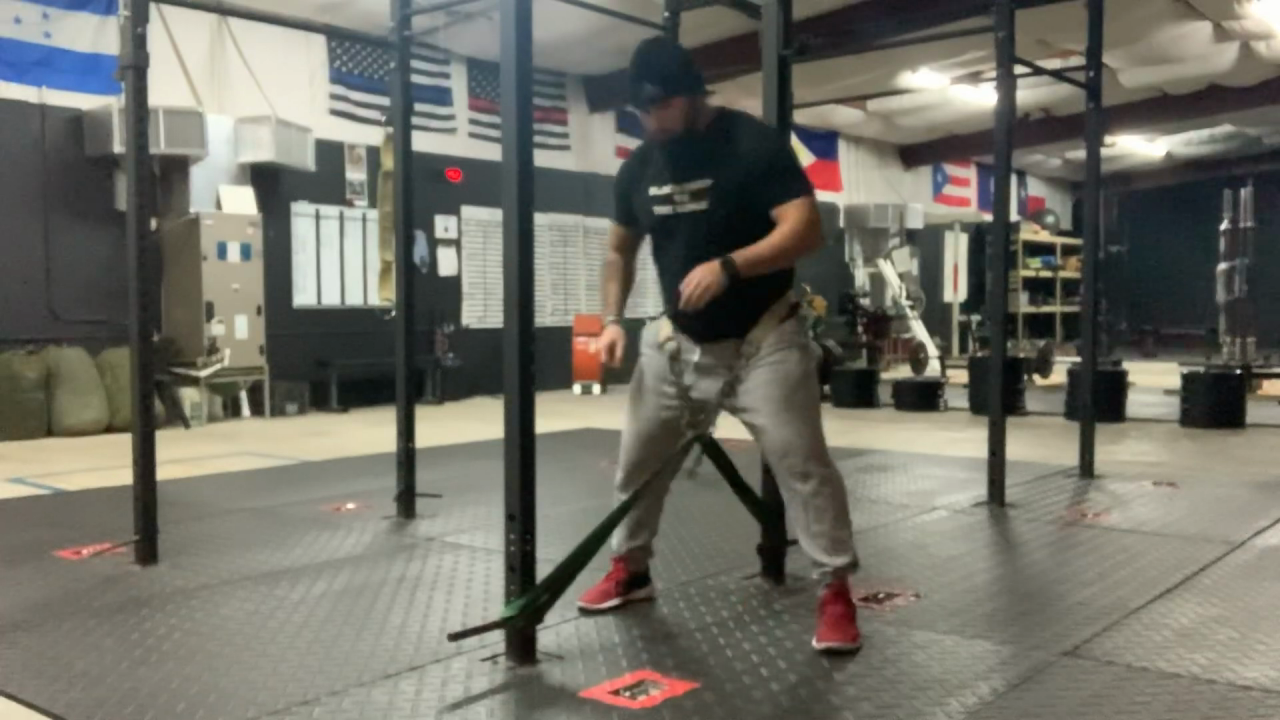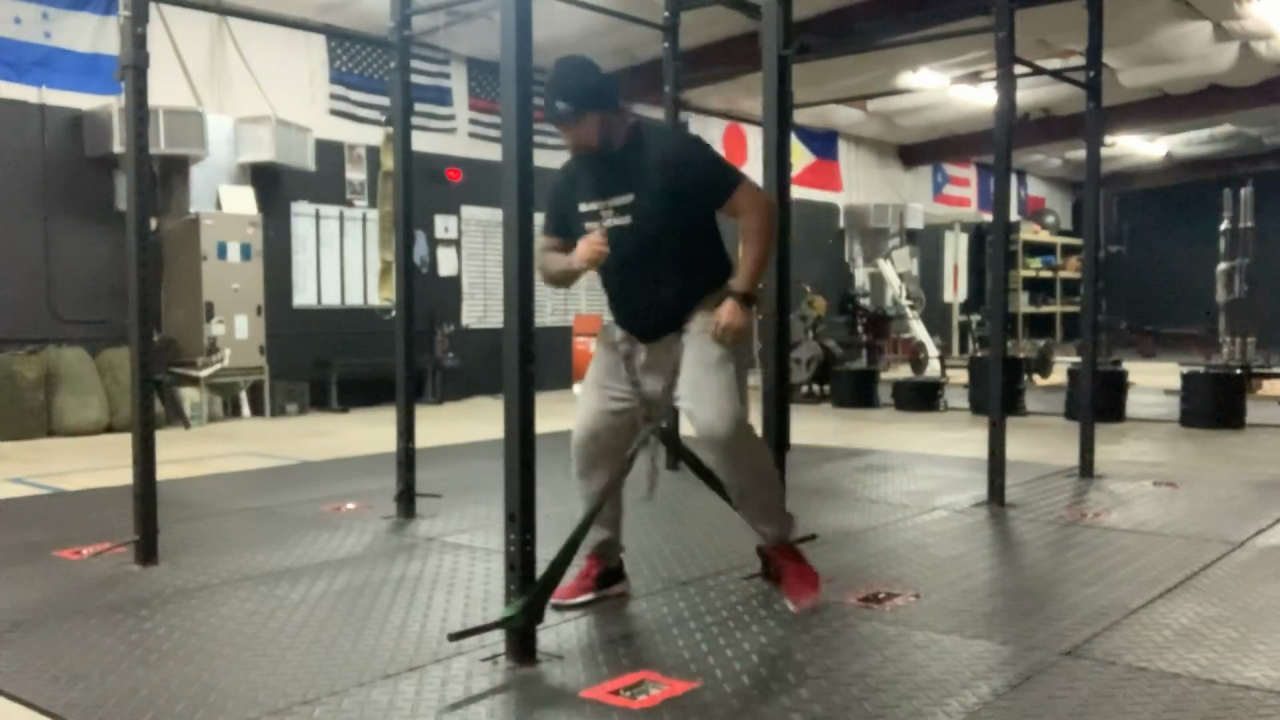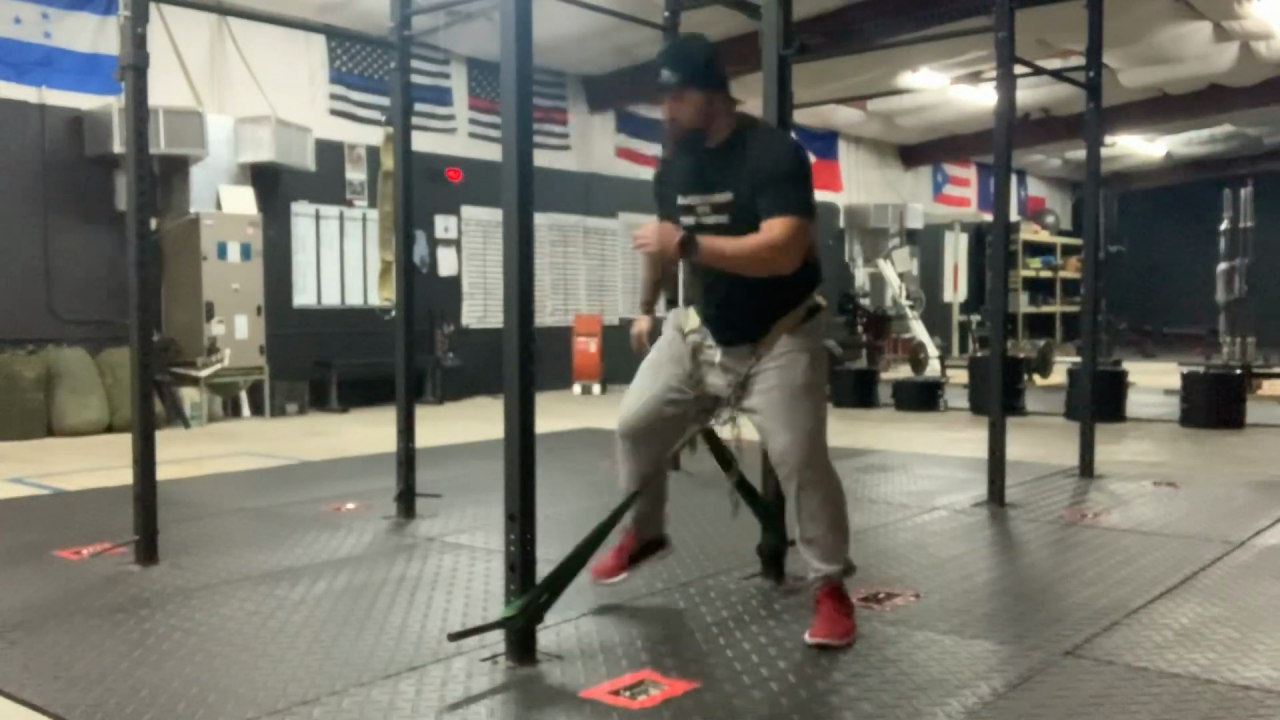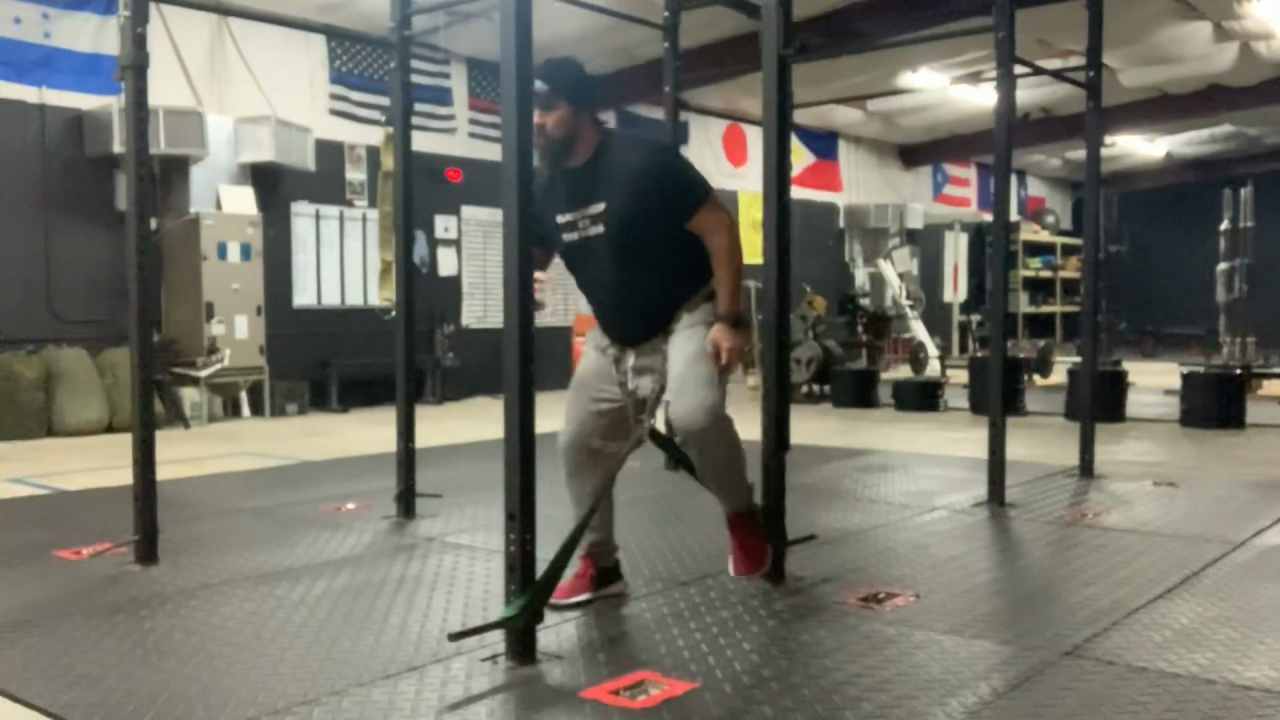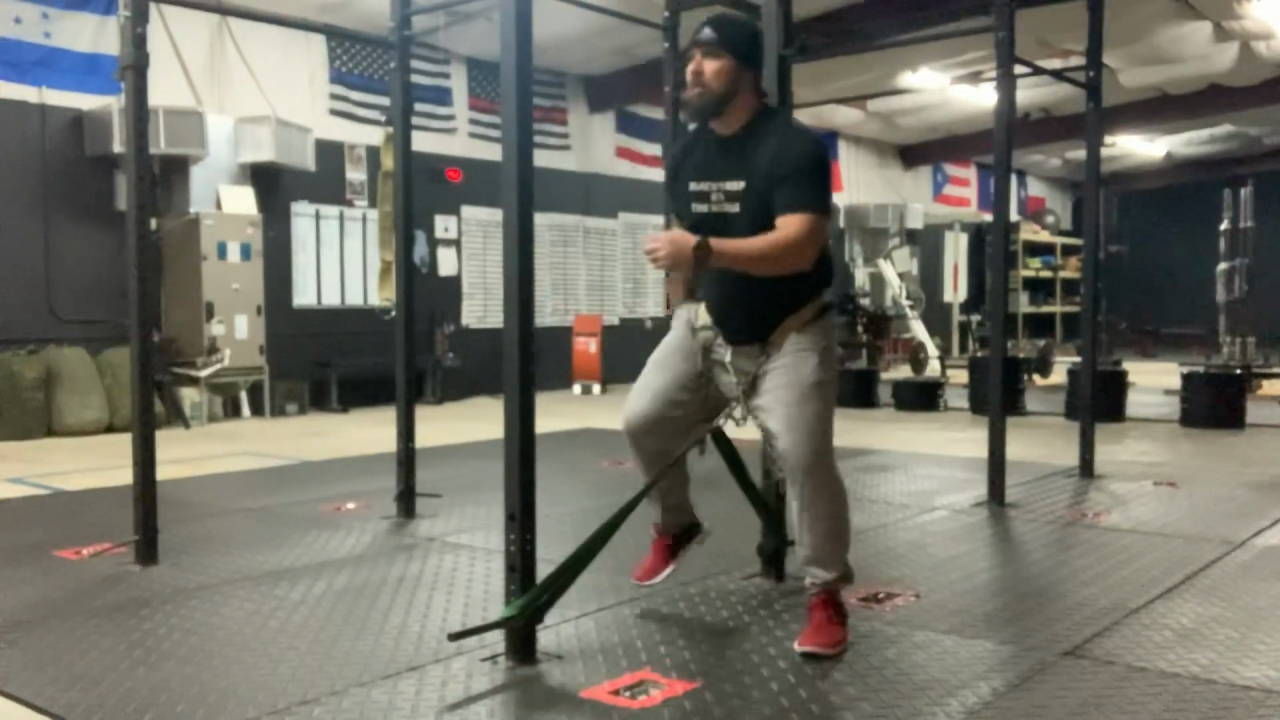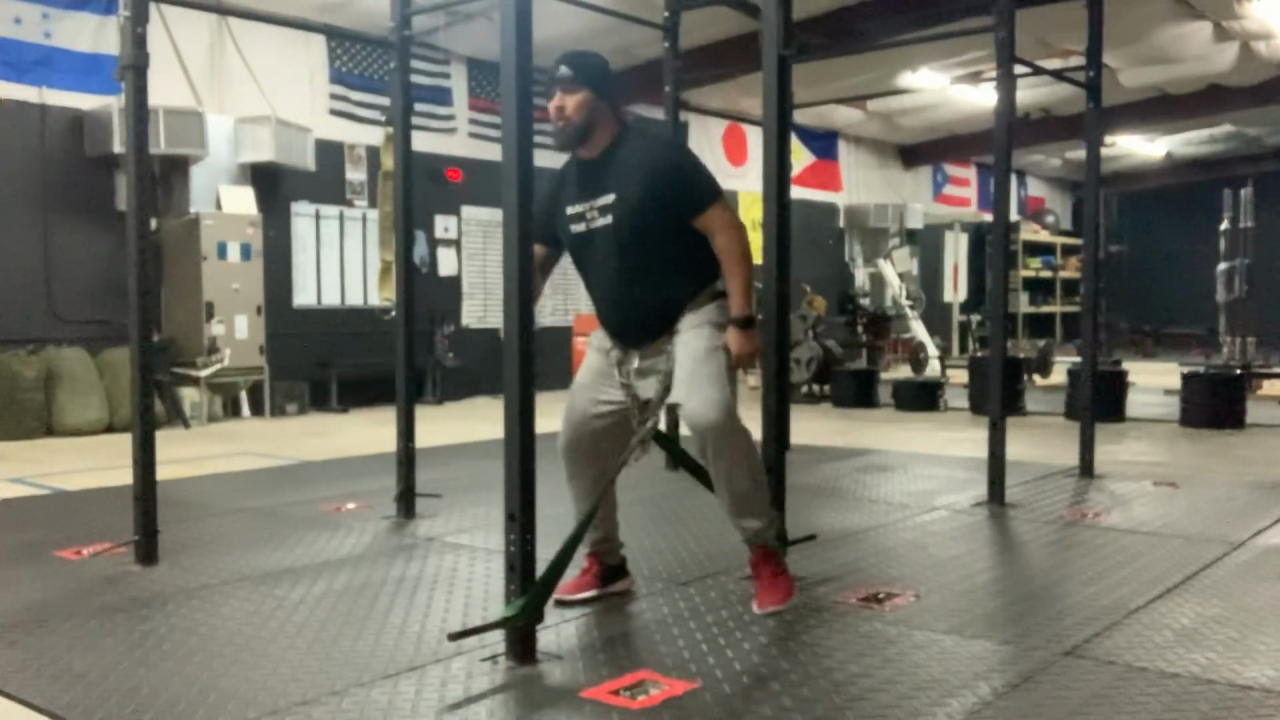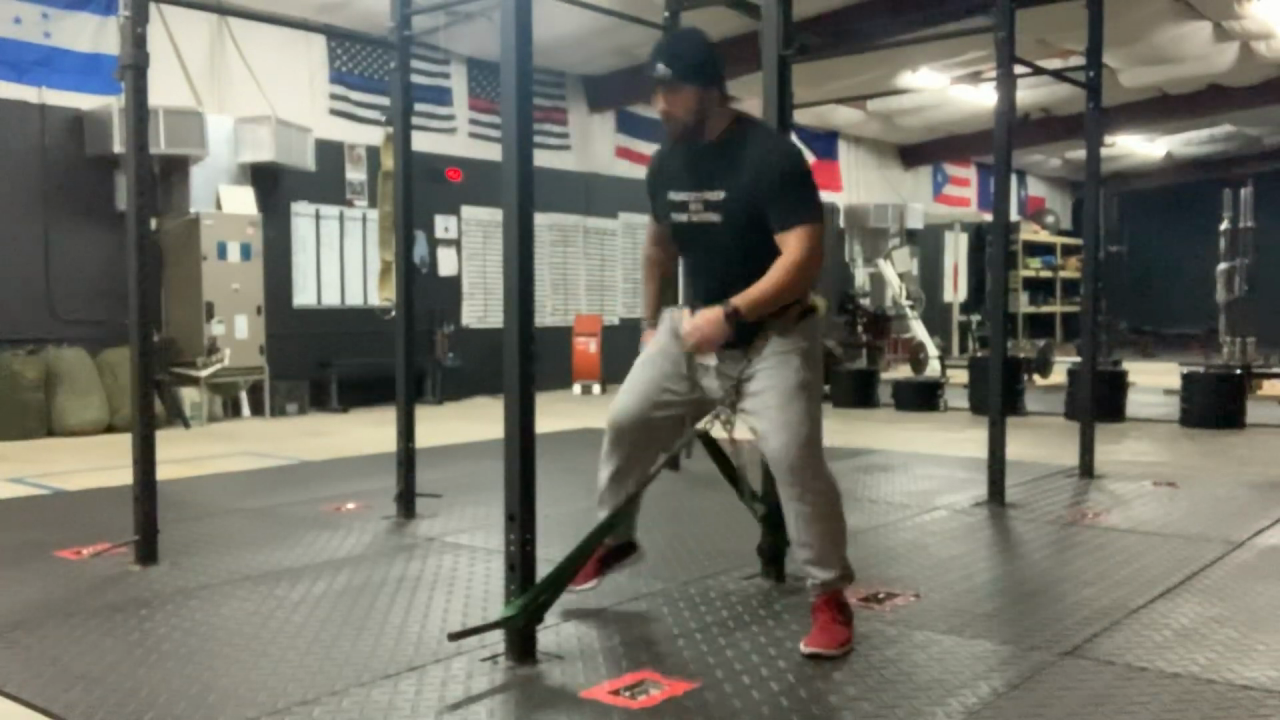
dt=0.7s
person 1, frame 1
left shoulder: (755, 144)
right shoulder: (638, 166)
left elbow: (805, 229)
right elbow: (618, 249)
left wrist: (727, 266)
right wrist: (612, 319)
left hip: (763, 336)
right hip: (679, 339)
left knee: (800, 455)
right knee: (639, 455)
left ankle: (835, 590)
right ankle: (630, 568)
person 1, frame 2
left shoulder: (676, 153)
right shoulder: (569, 182)
left elbow: (759, 208)
right elbow: (549, 267)
left wrist: (741, 296)
right wrist: (572, 260)
left hip: (702, 320)
right hip: (629, 336)
left knee: (717, 428)
right knee: (592, 442)
left ankle: (780, 541)
right ankle: (603, 562)
person 1, frame 3
left shoulder: (776, 155)
right shoulder: (674, 166)
left elbow: (784, 252)
left wrist: (686, 245)
right wrist: (647, 308)
left hip: (780, 337)
right hip: (700, 330)
left knee: (801, 461)
right knee: (637, 425)
left ankle: (831, 587)
right ankle: (643, 532)
person 1, frame 4
left shoulder: (645, 161)
right shoulder: (547, 191)
left elbow: (720, 229)
right elbow: (529, 262)
left wrist: (730, 318)
left hip: (688, 318)
right hip: (615, 339)
left knee: (696, 414)
right knee: (581, 443)
left ankle: (741, 513)
right ankle: (600, 564)
person 1, frame 5
left shoulder: (794, 148)
right shoulder: (687, 155)
left elbow: (799, 247)
left wrist: (701, 248)
right wrist: (683, 314)
left hip: (789, 336)
right hip: (708, 325)
left knee: (805, 462)
right knee: (643, 420)
left ankle: (826, 596)
right ankle: (675, 525)
person 1, frame 6
left shoulder: (658, 156)
right shoulder: (562, 186)
left elbow: (726, 230)
right elbow: (535, 264)
left wrist: (741, 320)
left hip: (693, 321)
right hip: (619, 340)
left knee: (711, 418)
right knee: (580, 440)
left ankle: (763, 546)
right ankle: (607, 563)
person 1, frame 7
left shoulder: (772, 156)
right shoulder: (666, 163)
left elbow: (803, 258)
left wrist: (730, 315)
right wrist: (652, 321)
left hip: (773, 336)
right hip: (693, 328)
left knee: (793, 458)
right knee: (626, 422)
left ankle: (829, 596)
right ankle: (612, 540)
